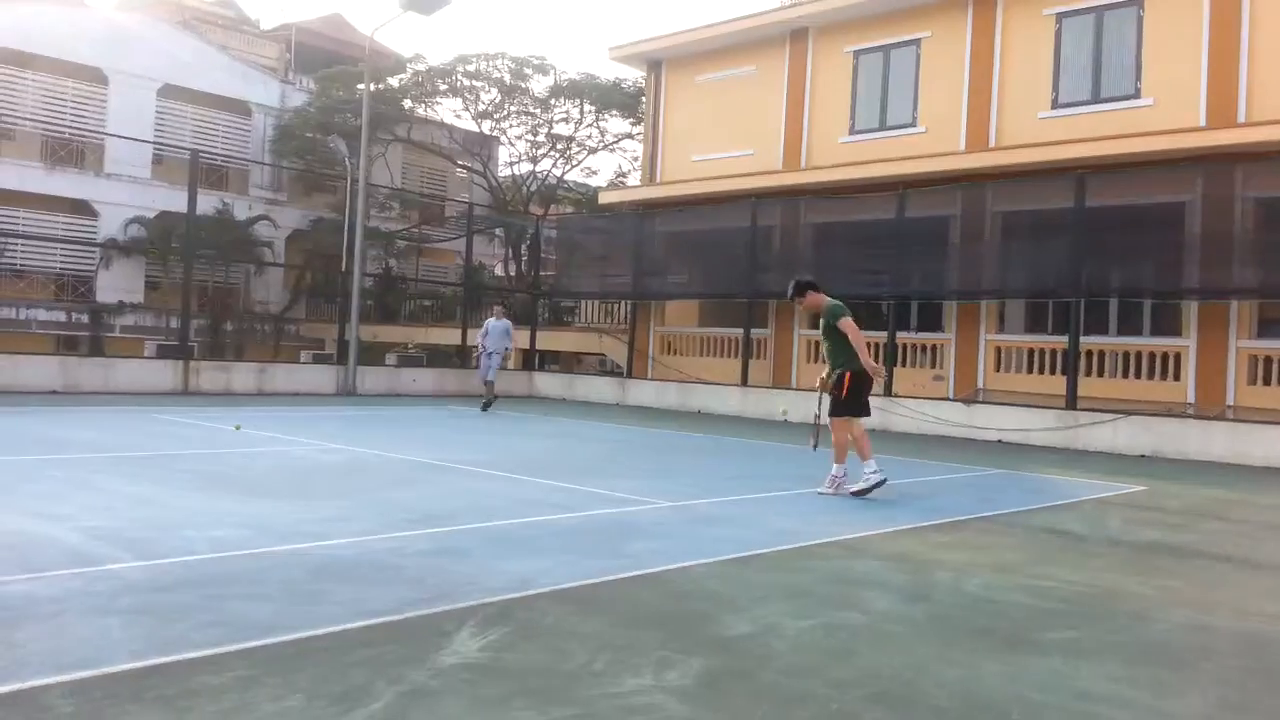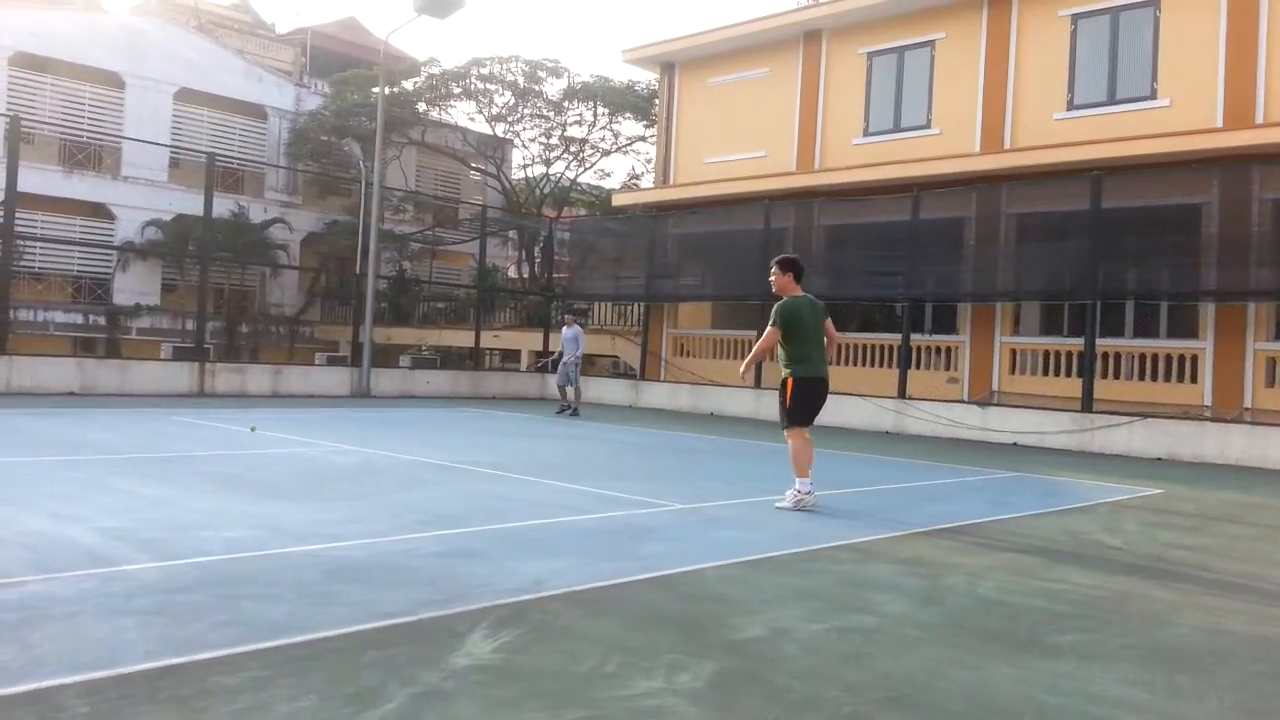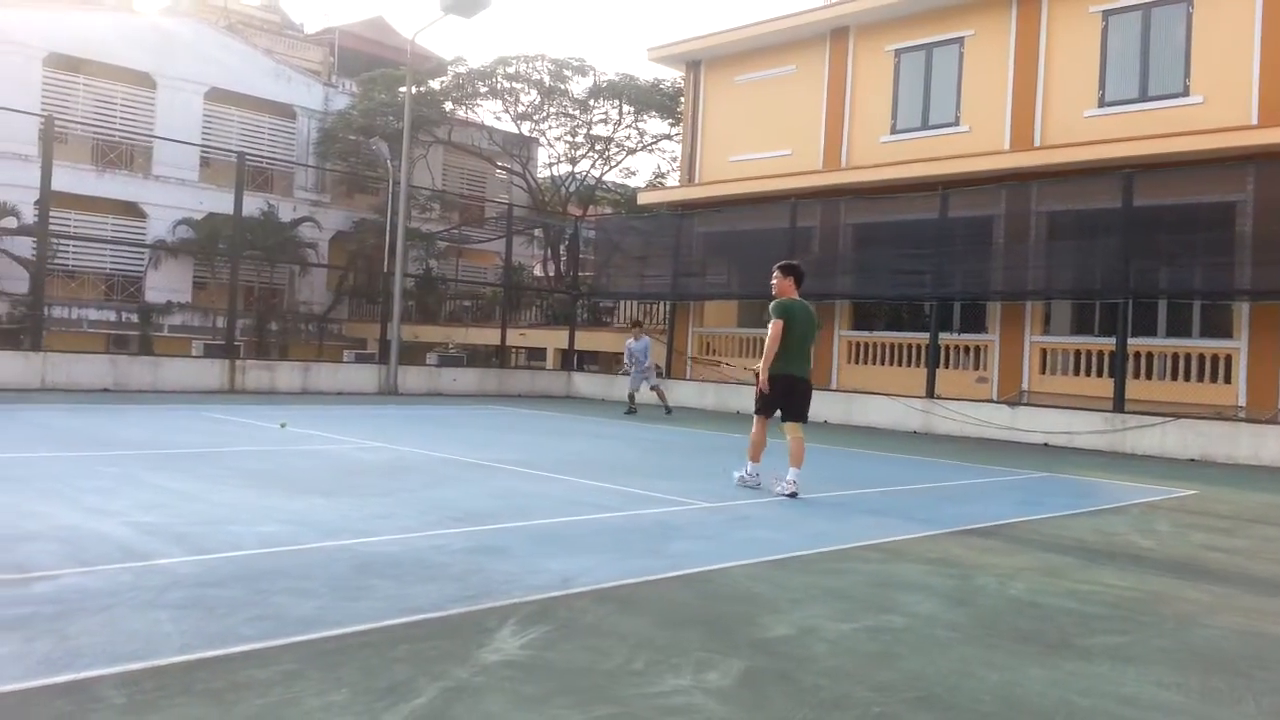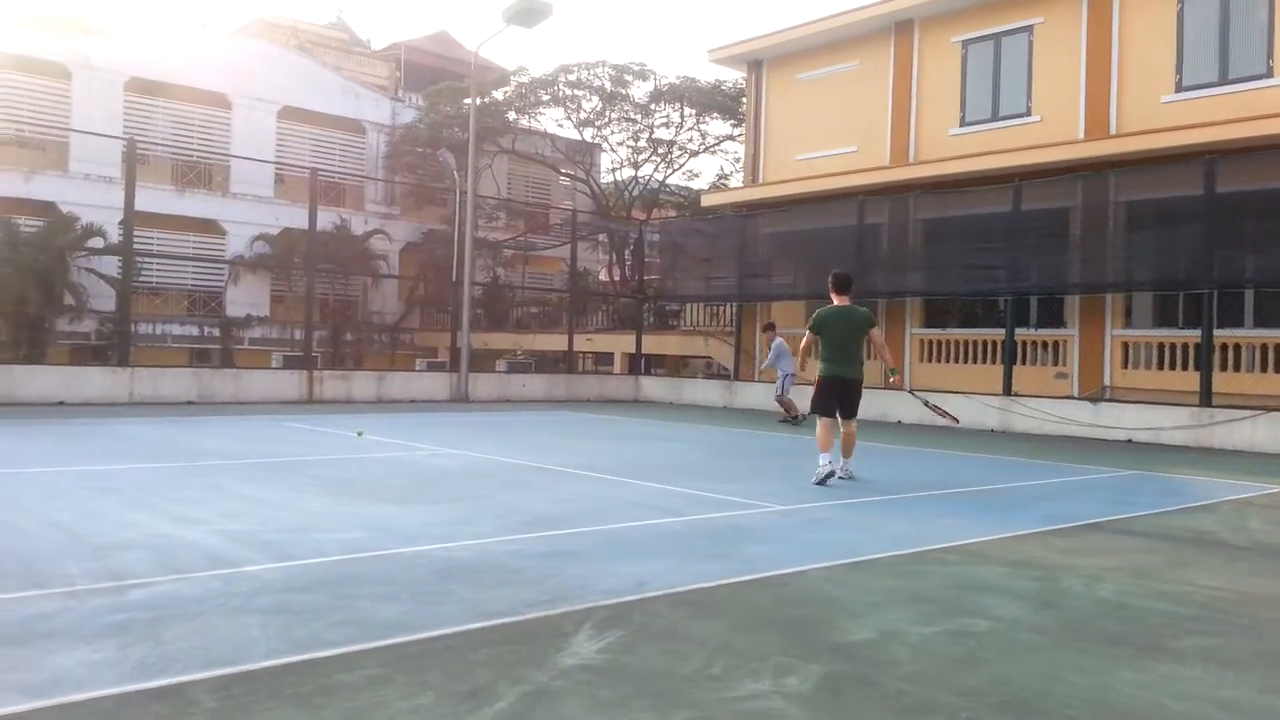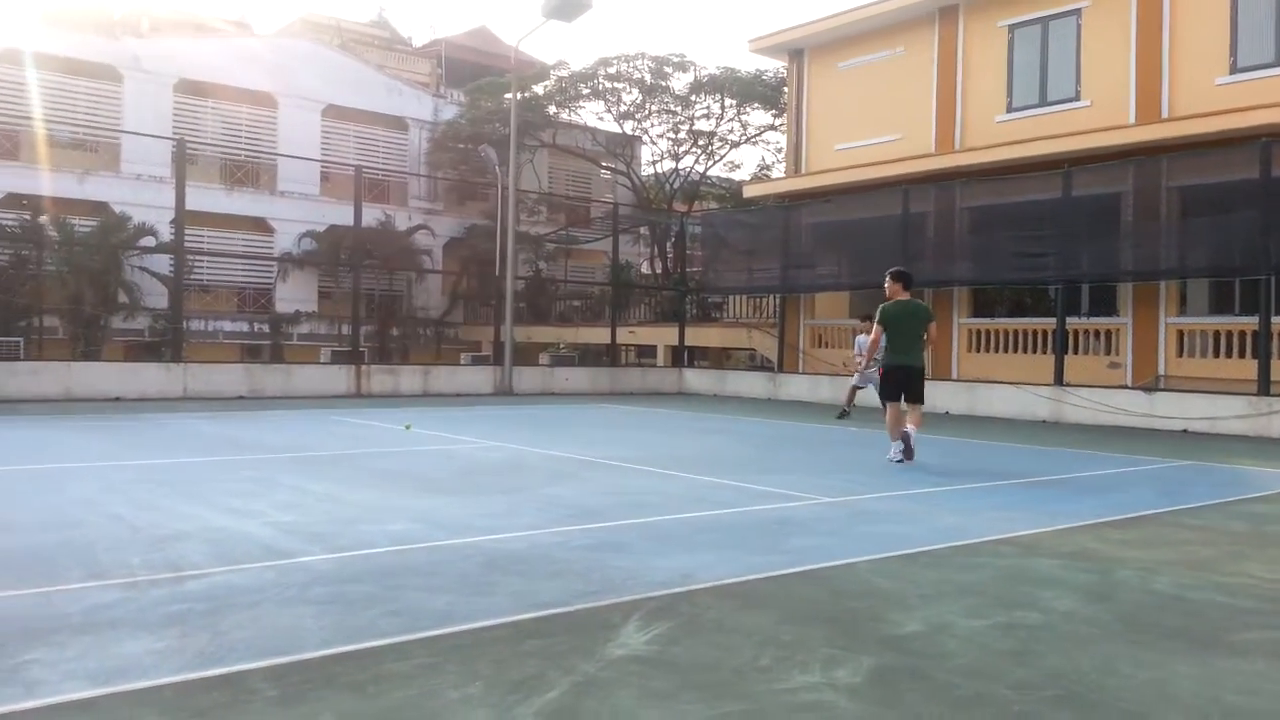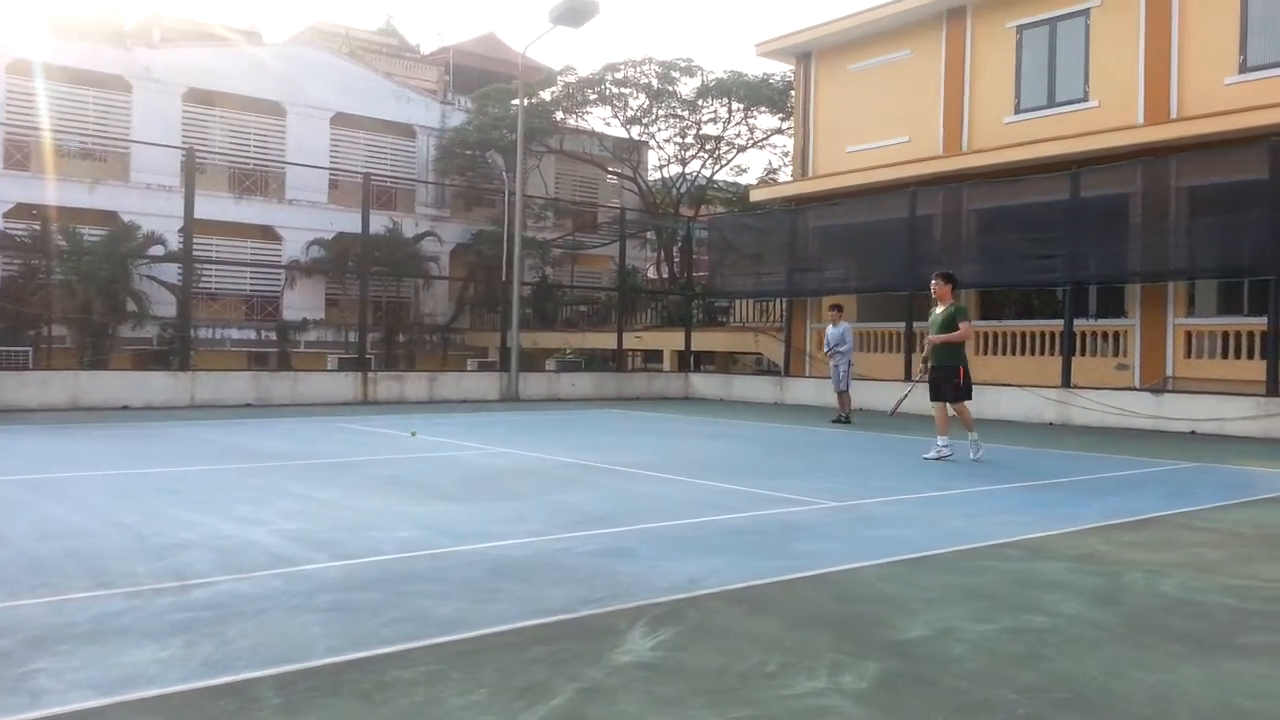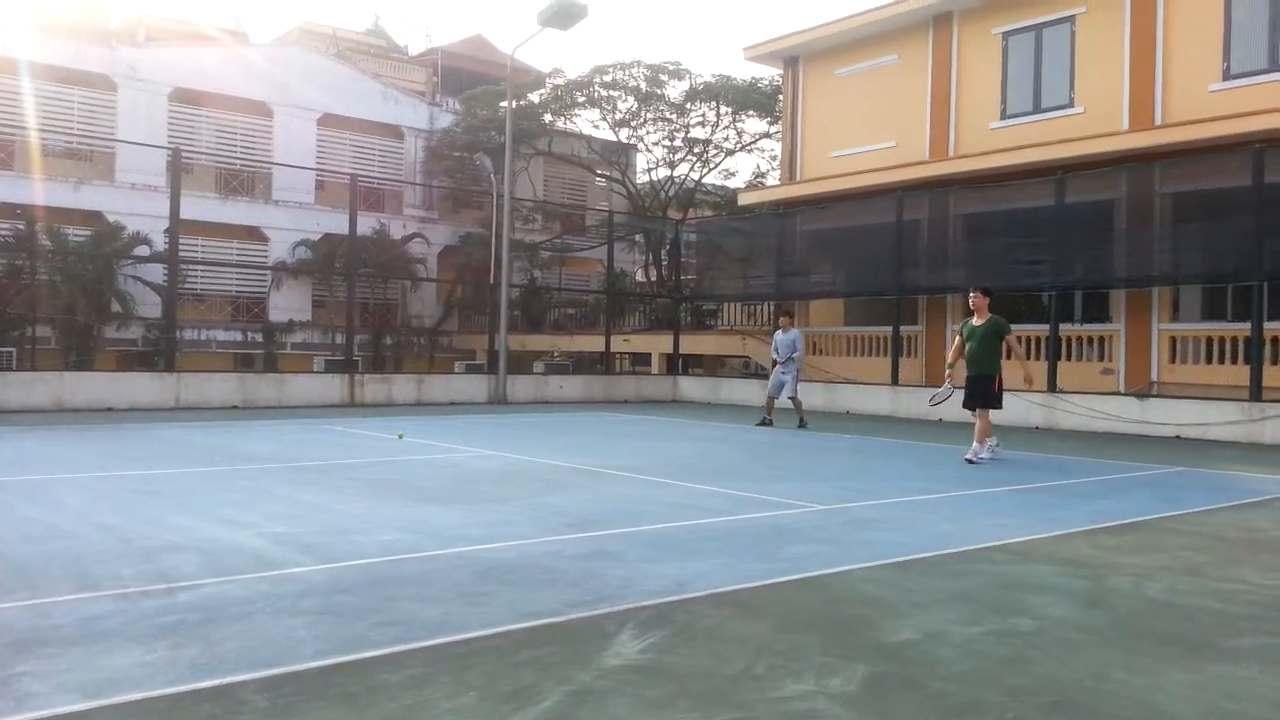
dt=0.7s
person 1, frame 1
left shoulder: (831, 309)
right shoulder: (832, 311)
left elbow: (854, 331)
left wrist: (866, 360)
right wrist: (827, 374)
left hip: (851, 373)
right hip: (859, 373)
left knee: (838, 424)
right knee: (853, 425)
left ankle: (837, 475)
right ankle: (873, 472)
person 1, frame 2
left shoulder: (784, 307)
right shoulder: (816, 304)
left elbow: (766, 344)
right elbow: (832, 336)
left wrist: (746, 364)
left hip: (798, 378)
right hip: (820, 378)
left knee: (794, 433)
right knee: (801, 431)
left ankle: (803, 491)
right ankle: (804, 485)
person 1, frame 3
left shoulder: (779, 306)
right shoulder: (810, 312)
left elbow: (774, 336)
left wrist: (763, 367)
left hip: (777, 373)
right hip: (803, 377)
left knee: (760, 421)
right knee: (794, 429)
left ankle: (751, 472)
right ankle: (792, 480)
person 1, frame 4
left shoulder: (821, 315)
right shoulder: (864, 315)
left elbow: (805, 346)
right elbow: (880, 345)
left wrist: (802, 362)
right wrist: (893, 371)
left hip: (828, 375)
right hip: (853, 377)
left knee: (824, 421)
right knee: (848, 423)
left ankle: (825, 464)
right ankle: (845, 467)
person 1, frame 5
left shoulder: (885, 309)
right shoulder: (923, 308)
left elbow: (874, 340)
right elbow: (932, 337)
left wrist: (867, 359)
left hip: (891, 365)
right hip: (915, 365)
left knee: (892, 406)
right knee: (915, 407)
left ankle: (895, 450)
right ankle: (909, 432)
person 1, frame 6
left shoulder: (957, 309)
right shoulder: (934, 312)
left elbow: (966, 333)
left wrist: (941, 338)
right wrist: (925, 359)
left hip: (955, 366)
right hip: (937, 366)
left knee: (957, 405)
right knee: (938, 406)
left ankle: (974, 440)
right ankle: (943, 446)
person 1, frame 7
left shoulder: (998, 323)
right shoulder: (966, 324)
left elbow: (1015, 346)
right elbow: (957, 347)
left wrist: (1026, 369)
right wrist: (950, 366)
left hip: (990, 376)
right hip: (972, 375)
left knee: (981, 413)
right knee: (977, 414)
left ankle: (975, 450)
right ankle: (992, 444)
